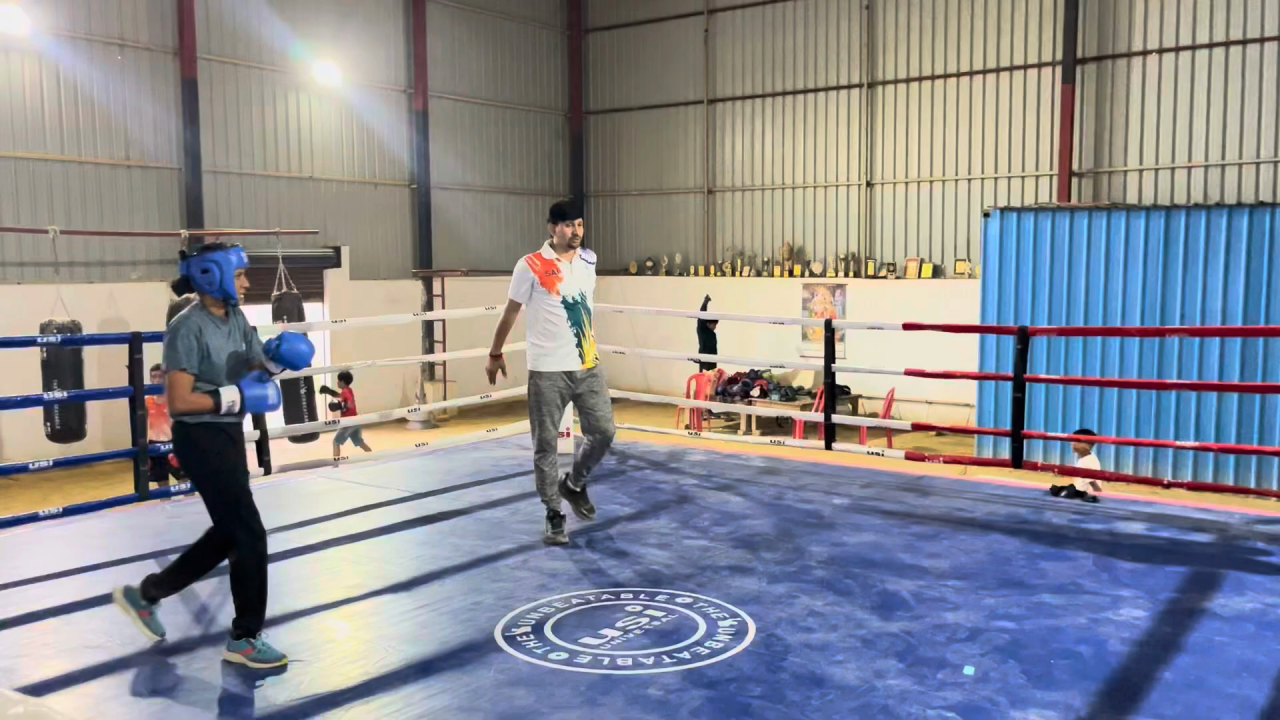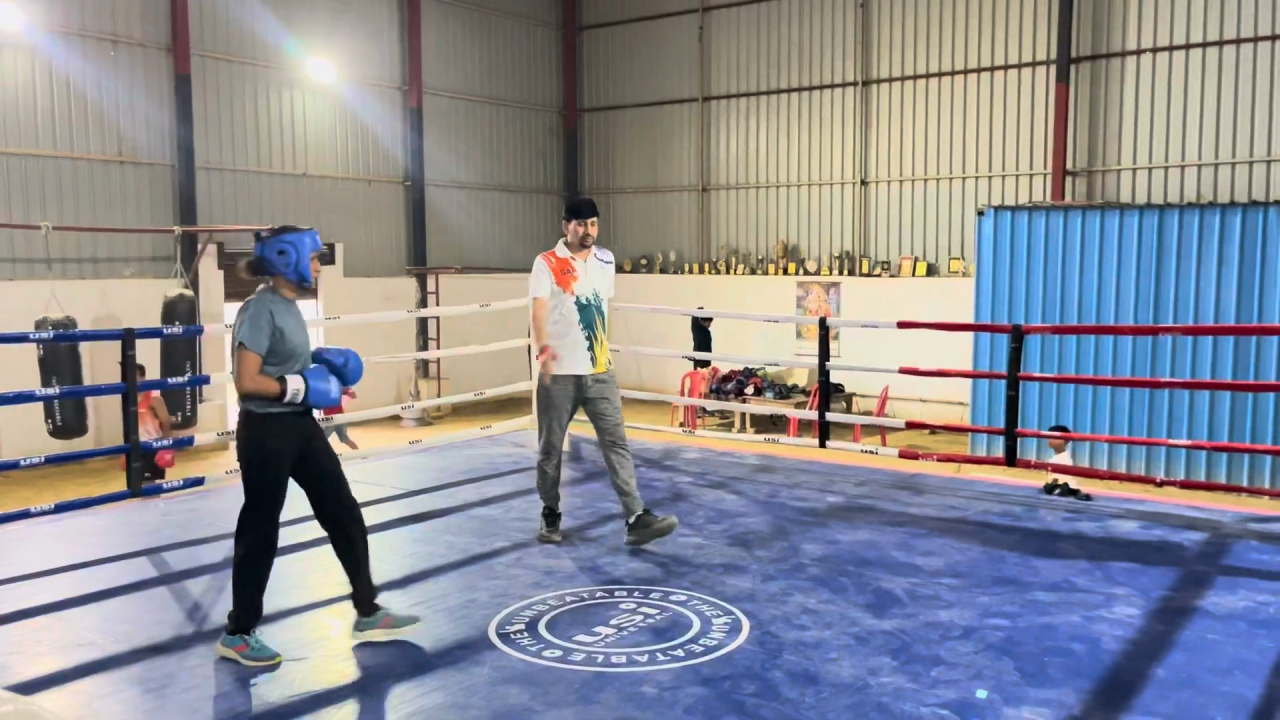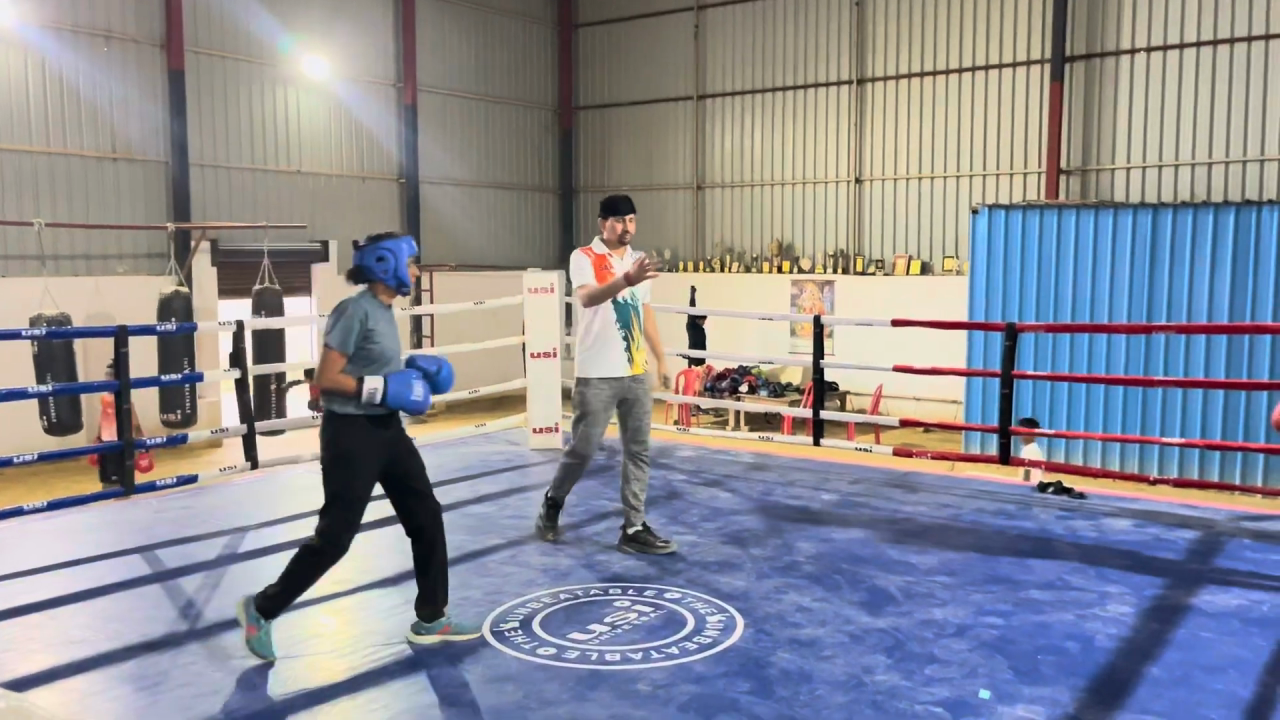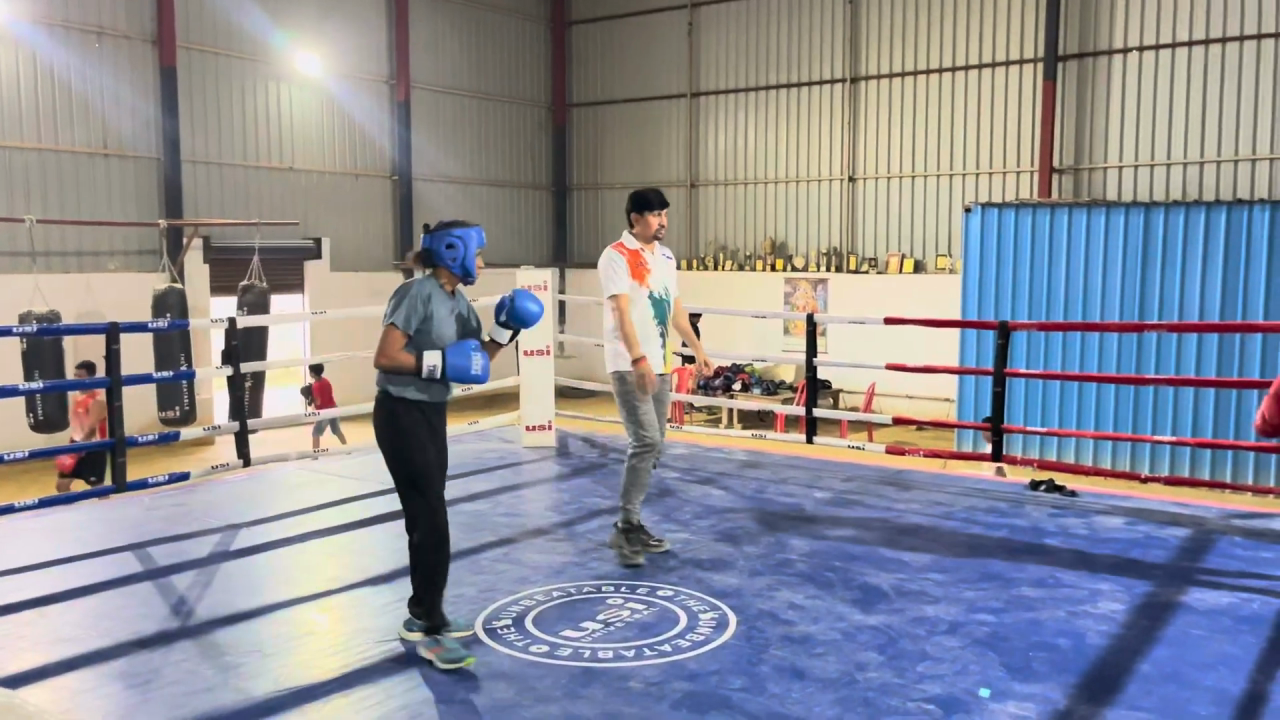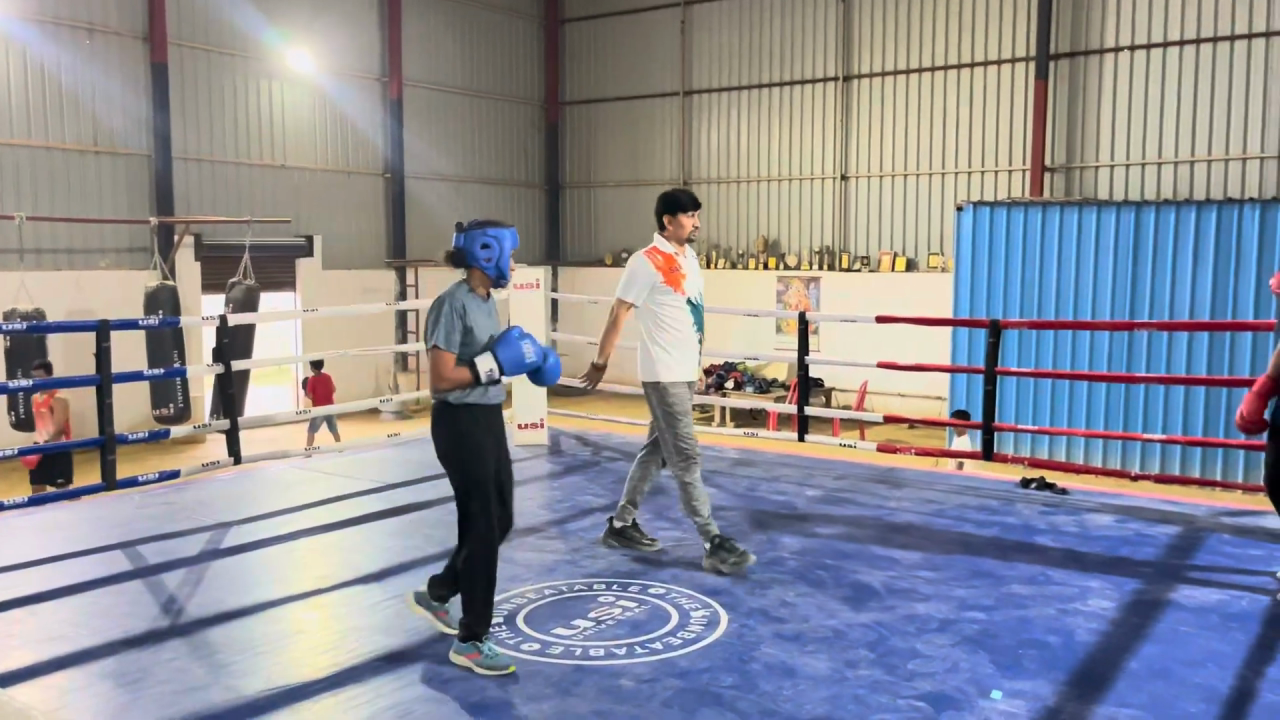
dt=0.3s
person 1, frame 1
left shoulder: (235, 321)
right shoulder: (186, 328)
left elbow: (260, 366)
right elbow: (179, 401)
left wrist: (282, 356)
right wrist: (237, 397)
left hip: (228, 436)
right hip: (200, 441)
left knee: (225, 535)
right knee: (247, 535)
left ankle: (143, 594)
right ankle: (245, 638)
person 1, frame 2
left shoulder: (289, 306)
right shoulder: (258, 310)
right elbow: (246, 382)
left wrist: (326, 364)
right wrist: (300, 387)
left hip: (300, 426)
right hip: (267, 431)
left knee: (345, 514)
right knee: (259, 530)
left ankle: (367, 612)
right ankle: (237, 634)
person 1, frame 3
left shoulder: (387, 312)
right shoulder: (354, 311)
right elbow: (326, 379)
left wrist: (413, 375)
right wrist: (384, 388)
left hip: (387, 428)
right hip: (350, 432)
left knee: (426, 517)
right knee: (336, 533)
left ankle: (430, 618)
right ankle: (262, 609)
person 1, frame 4
left shoulder: (458, 302)
right shoulder: (415, 294)
left elbow: (477, 358)
right elbow: (385, 357)
left wrist: (506, 327)
right wrist: (441, 362)
left hip: (432, 414)
right hip: (400, 415)
left knee: (428, 516)
right knee: (429, 520)
left ankle: (422, 616)
right ankle: (432, 629)
person 1, frame 5
left shoulder: (486, 301)
right shoulder: (452, 303)
right elbow: (442, 378)
left wrist: (523, 359)
right wrist: (496, 362)
left hip: (489, 421)
right hip: (461, 424)
left knee: (498, 520)
right knee: (482, 527)
left ankle: (436, 595)
right ankle: (469, 642)
person 2, frame 1
left shoulder: (589, 261)
right shoulder: (530, 266)
right elbow: (511, 312)
right wrist: (496, 353)
left hip: (588, 365)
right hip: (547, 369)
left knee: (603, 432)
right knee: (546, 445)
left ankle: (574, 484)
right ankle: (555, 514)
person 2, frame 2
left shoulder: (606, 261)
right shoulder: (546, 263)
right elbow: (539, 310)
right wrist: (544, 349)
left hip: (599, 370)
right hip: (559, 372)
left knee: (615, 441)
right knee: (551, 447)
left ankle: (637, 519)
right ankle: (551, 515)
person 2, frame 3
left shoulder: (639, 260)
right shoulder: (583, 258)
right elbow: (588, 296)
left wrist: (660, 358)
right wrist: (626, 281)
left hip: (635, 372)
right hip: (595, 373)
left knee: (638, 450)
right knee: (584, 447)
left ankle: (633, 527)
right ankle: (553, 503)
person 2, frame 4
left shoulder: (665, 257)
right shoulder: (615, 256)
right elbow: (622, 312)
left wrist: (697, 348)
right wrist: (638, 359)
left hip: (661, 367)
right hip: (630, 367)
left knee: (651, 446)
right knee: (646, 442)
left ankle: (629, 524)
right ankle: (627, 524)
person 2, frame 5
left shoulder: (690, 256)
right shoulder: (647, 262)
right elbow: (619, 315)
left wrist: (699, 359)
right wrist: (600, 363)
left hip: (686, 372)
right hip: (663, 376)
left knee: (657, 451)
right knee: (686, 457)
left ankle: (621, 523)
right ankle: (713, 542)
